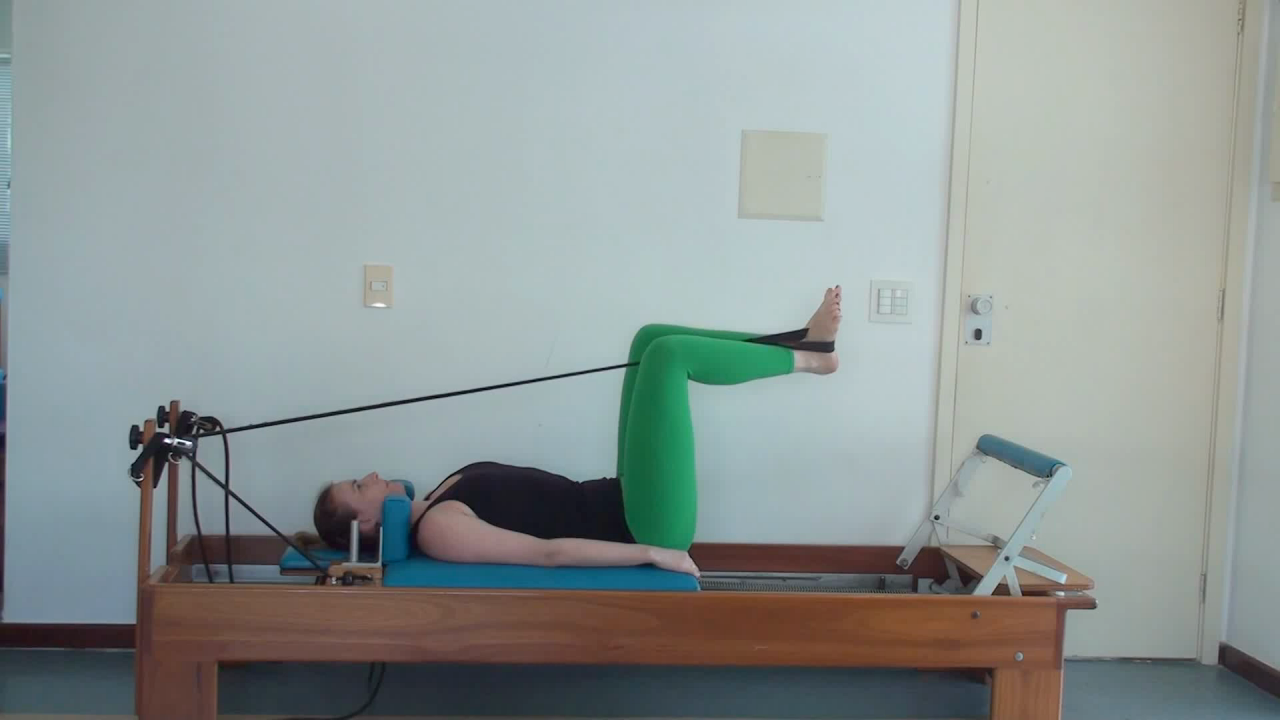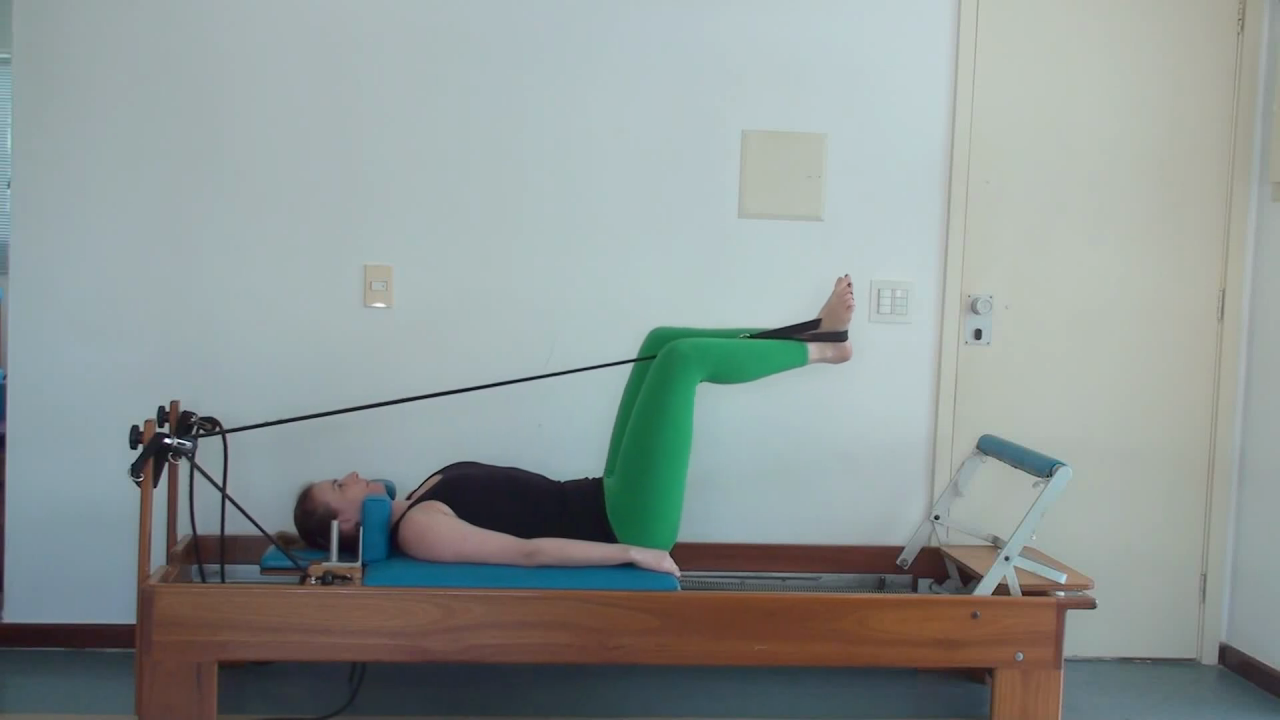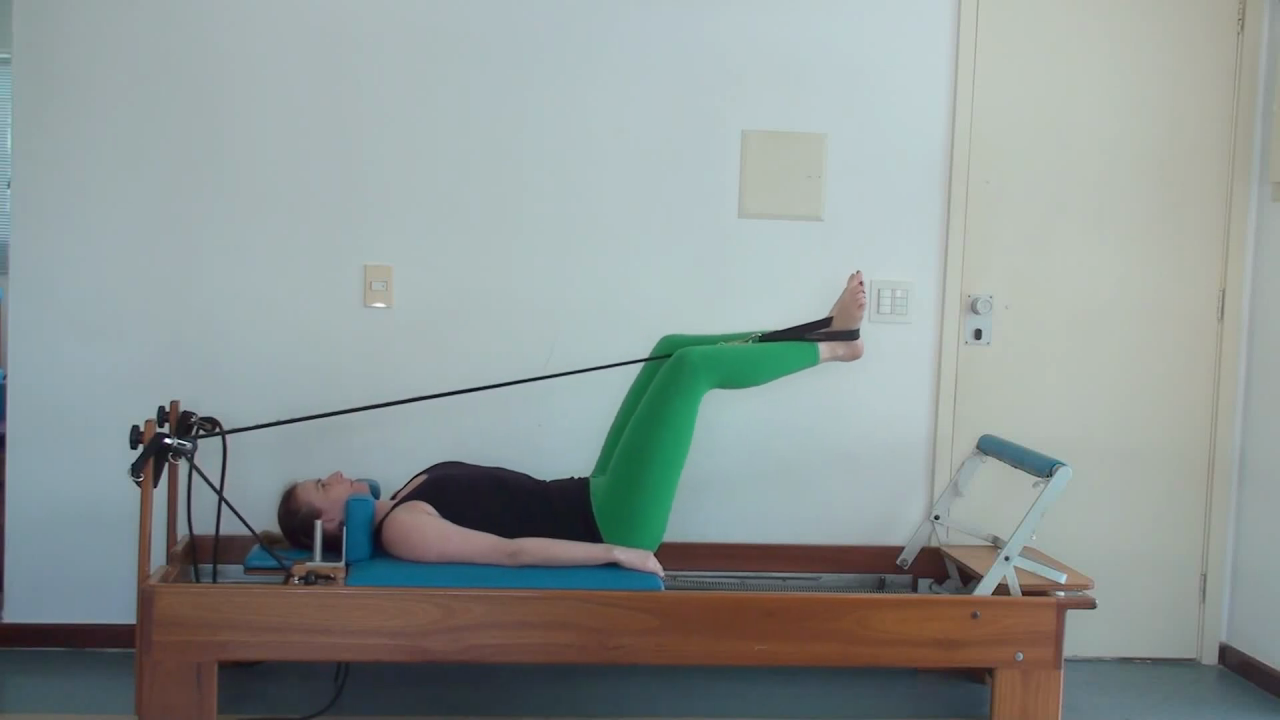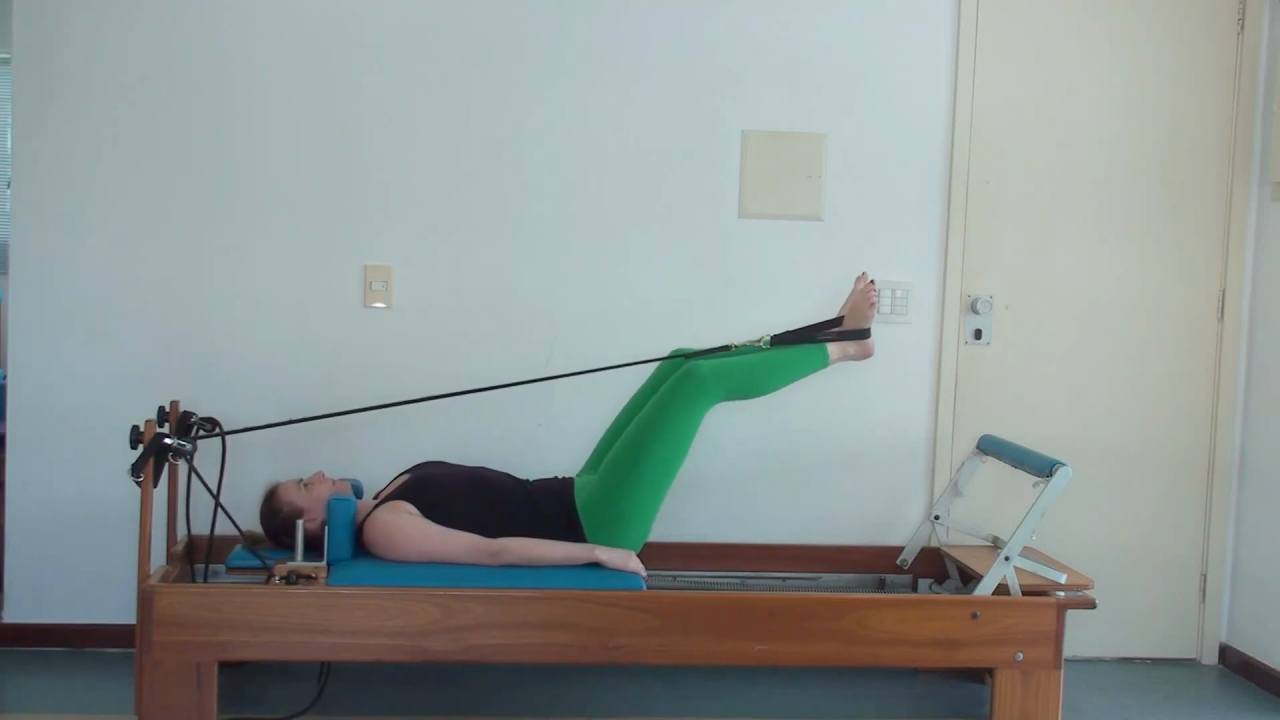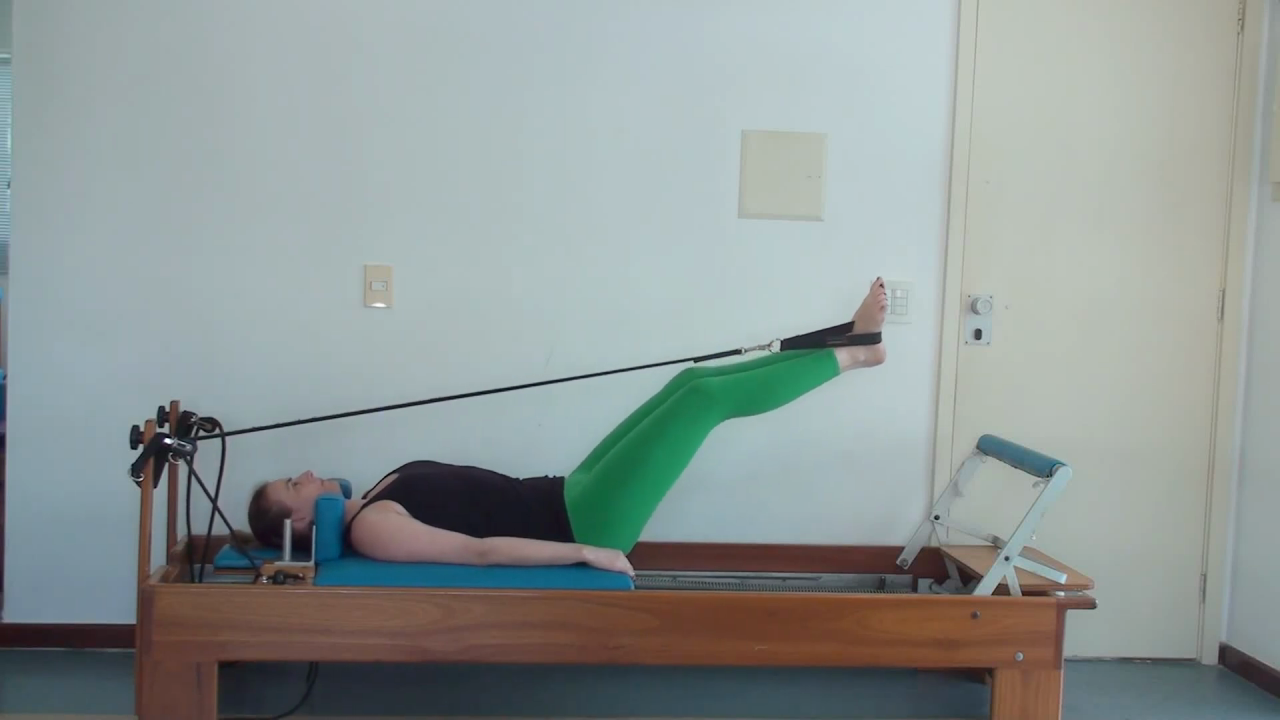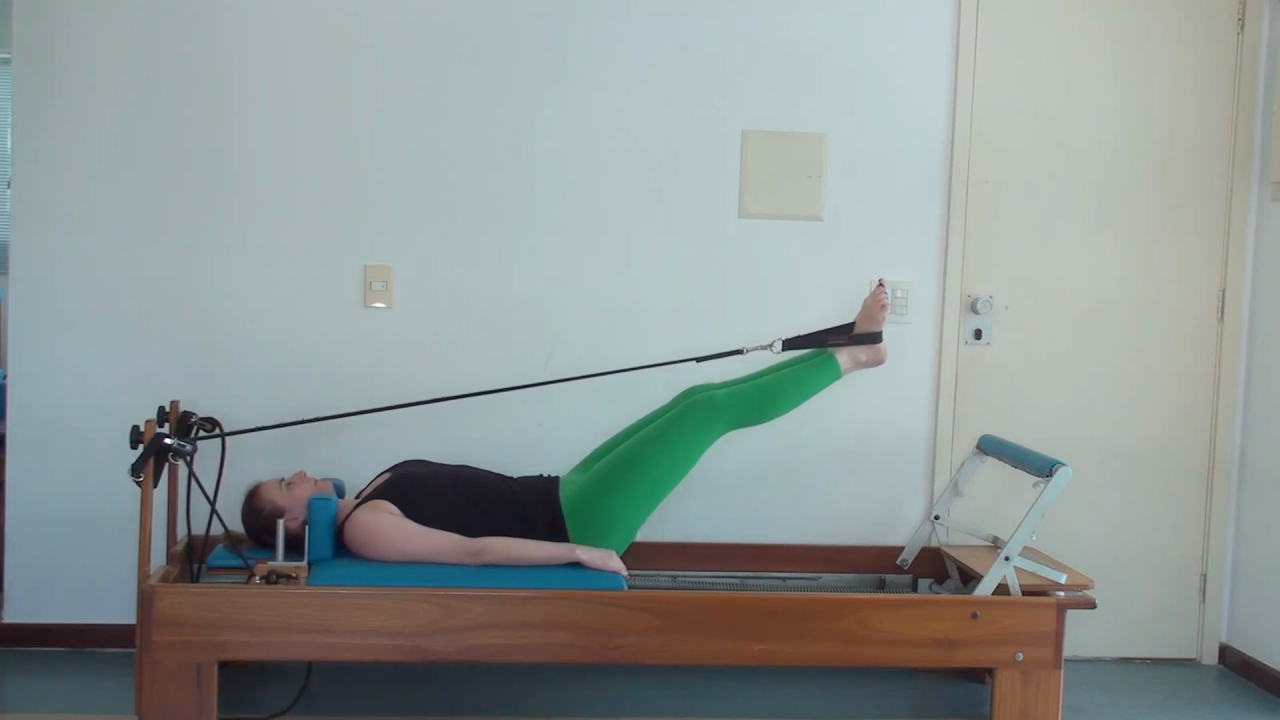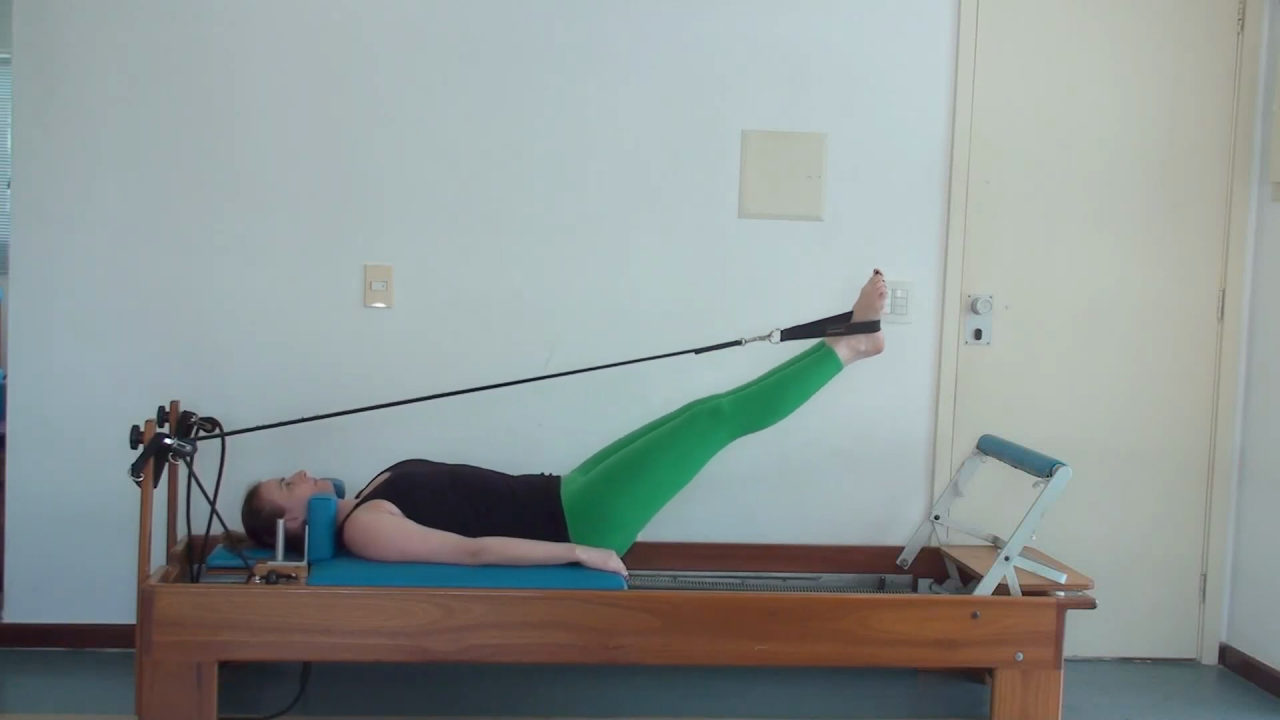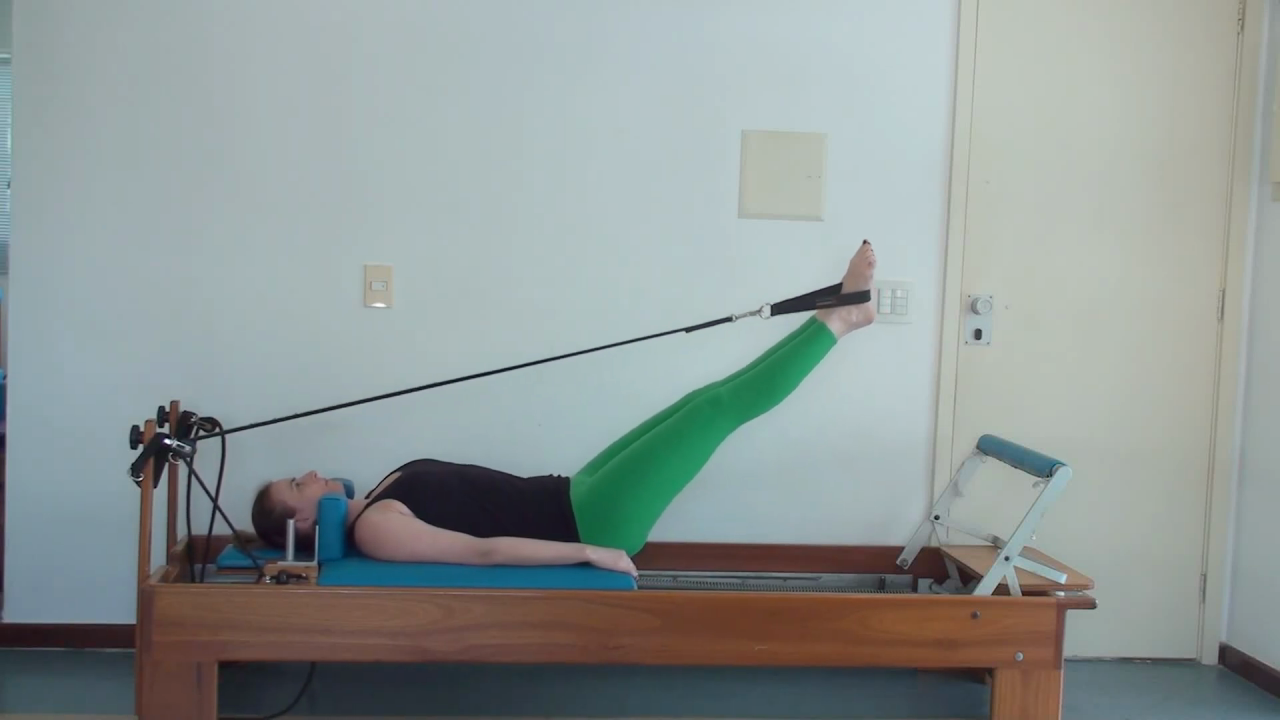
dt=0.5s
person 1, frame 1
left shoulder: (439, 500)
right shoulder: (439, 531)
right elbow: (546, 553)
right wrist: (652, 552)
left hip: (622, 502)
right hip: (645, 525)
left knee: (654, 339)
right knee: (668, 353)
left ankle: (801, 345)
right ankle: (804, 360)
person 1, frame 2
left shoulder: (422, 501)
right shoulder: (418, 531)
right elbow: (527, 552)
right wrist: (632, 554)
left hip: (606, 500)
right hip: (627, 525)
left knee: (662, 341)
right knee: (683, 358)
left ankle: (812, 336)
right ankle: (819, 350)
person 1, frame 3
left shoulder: (406, 501)
right shoulder: (401, 531)
right elbow: (511, 551)
right wrist: (617, 553)
left hip: (593, 500)
right hip: (609, 523)
left knee: (672, 349)
right knee: (693, 366)
left ankle: (821, 336)
right ankle: (830, 349)
person 1, frame 4
left shoulder: (389, 500)
right shoulder: (383, 530)
right elbow: (492, 550)
right wrist: (597, 552)
left hip: (577, 496)
right hip: (592, 522)
left knee: (683, 363)
right knee: (699, 380)
left ankle: (833, 337)
right ankle: (840, 348)
person 1, frame 5
left shoulder: (377, 499)
right shoulder: (371, 531)
right elbow: (479, 552)
right wrist: (586, 553)
left hip: (568, 497)
right hip: (581, 522)
left knee: (691, 382)
right knee: (707, 396)
left ankle: (846, 343)
right ankle: (850, 355)
person 1, frame 6
left shoulder: (370, 498)
right shoulder: (364, 529)
right elbow: (472, 550)
right wrist: (578, 552)
left hip: (562, 497)
right hip: (572, 521)
left knee: (699, 398)
right knee: (711, 409)
left ankle: (847, 347)
right ankle: (850, 356)
person 1, frame 7
left shoulder: (372, 498)
right shoulder: (364, 530)
right elbow: (472, 550)
right wrist: (577, 552)
left hip: (562, 495)
right hip: (575, 521)
left knee: (708, 410)
right knee: (717, 417)
left ankle: (846, 340)
right ankle: (846, 348)
person 1, frame 8
left shoulder: (381, 499)
right shoulder: (374, 530)
right elbow: (482, 550)
right wrist: (588, 552)
left hip: (569, 497)
right hip: (583, 523)
left knee: (707, 399)
right knee: (718, 407)
left ankle: (836, 316)
right ankle: (834, 320)
